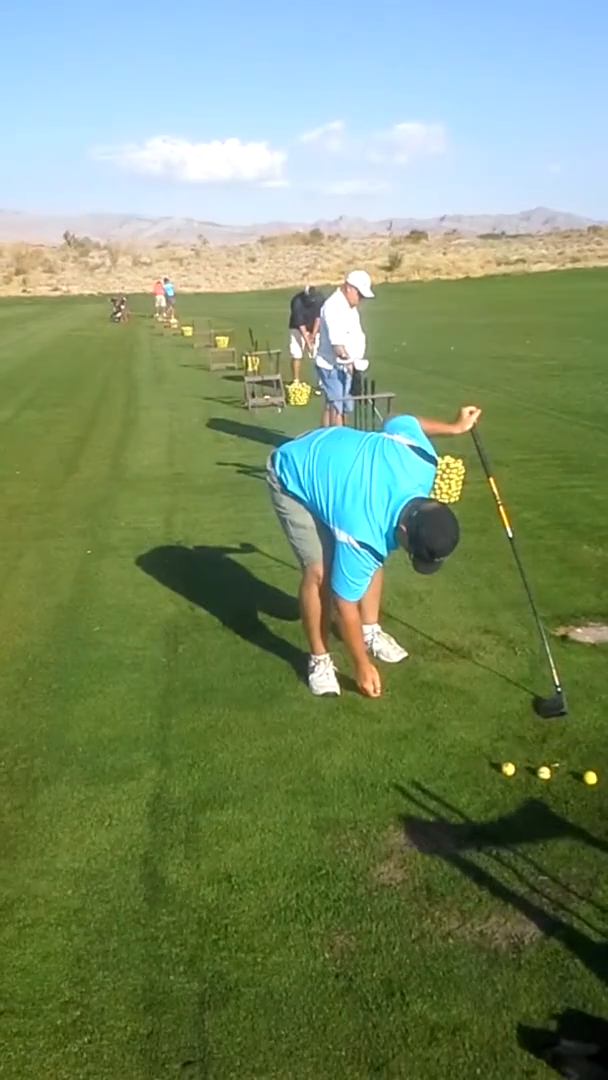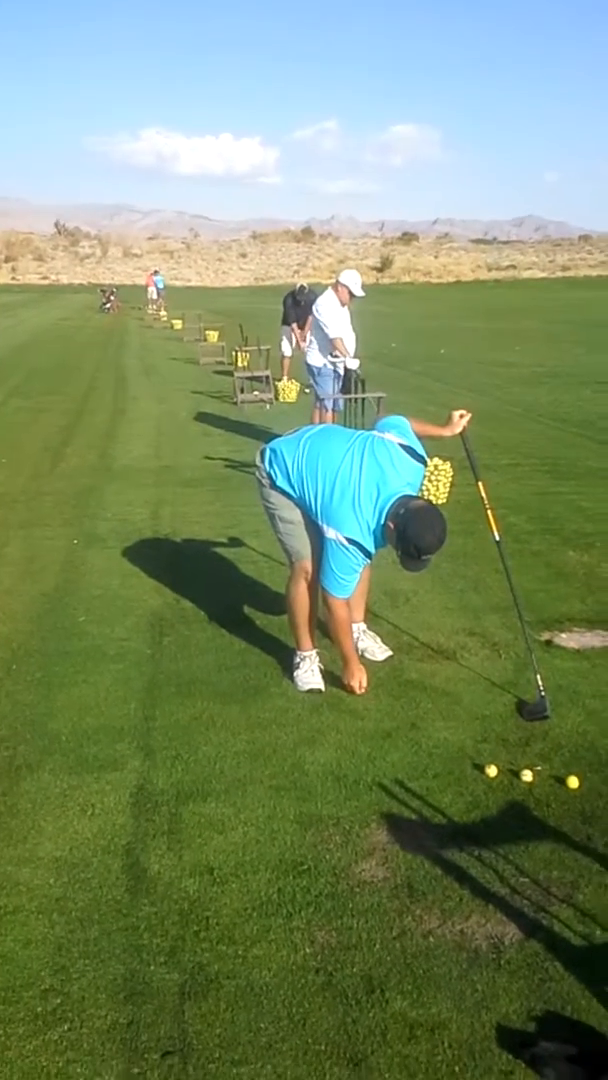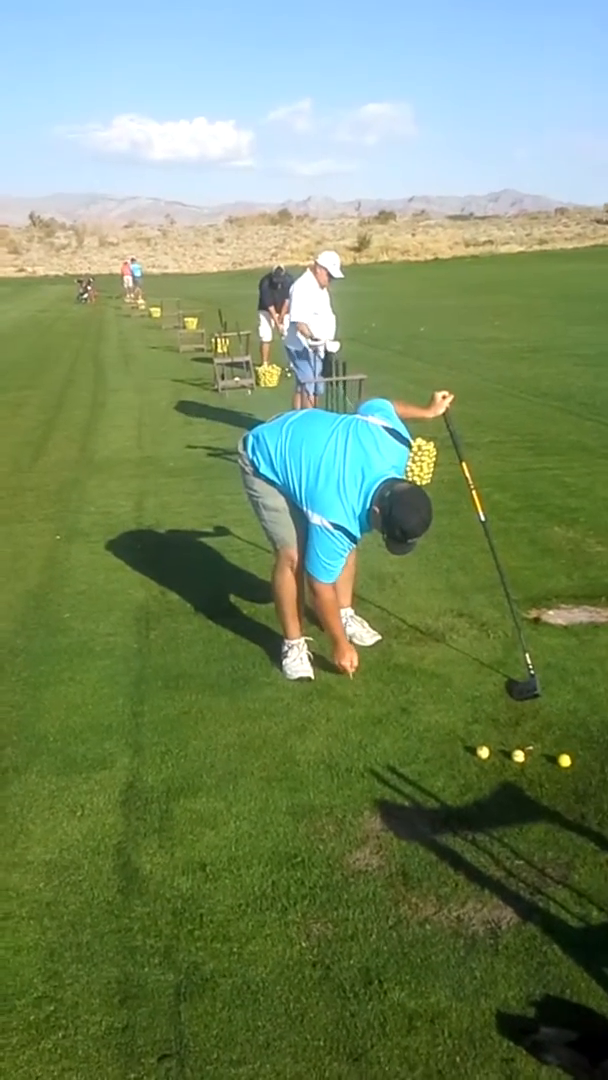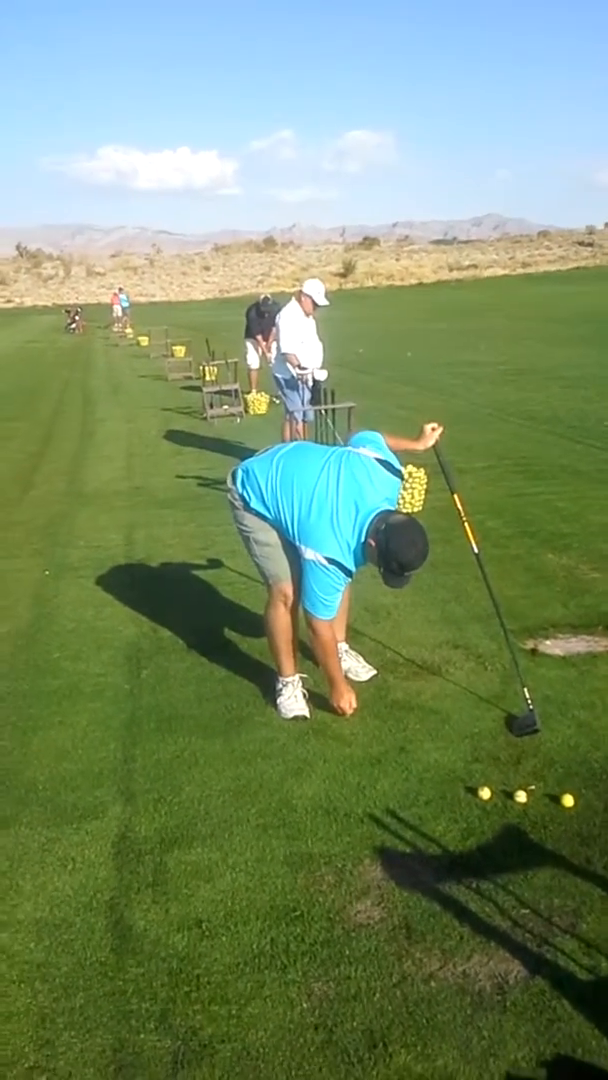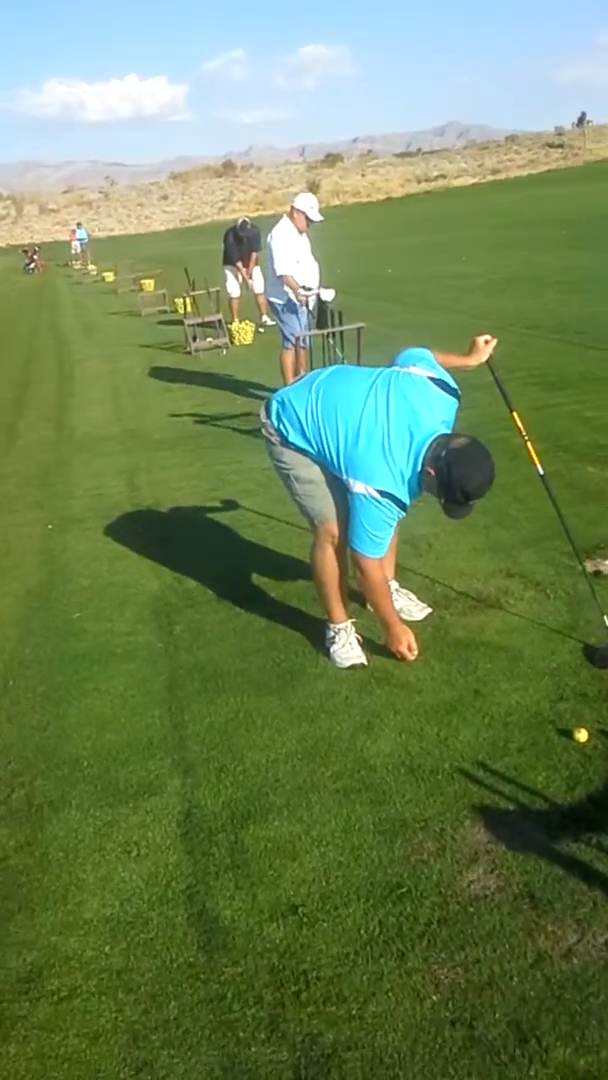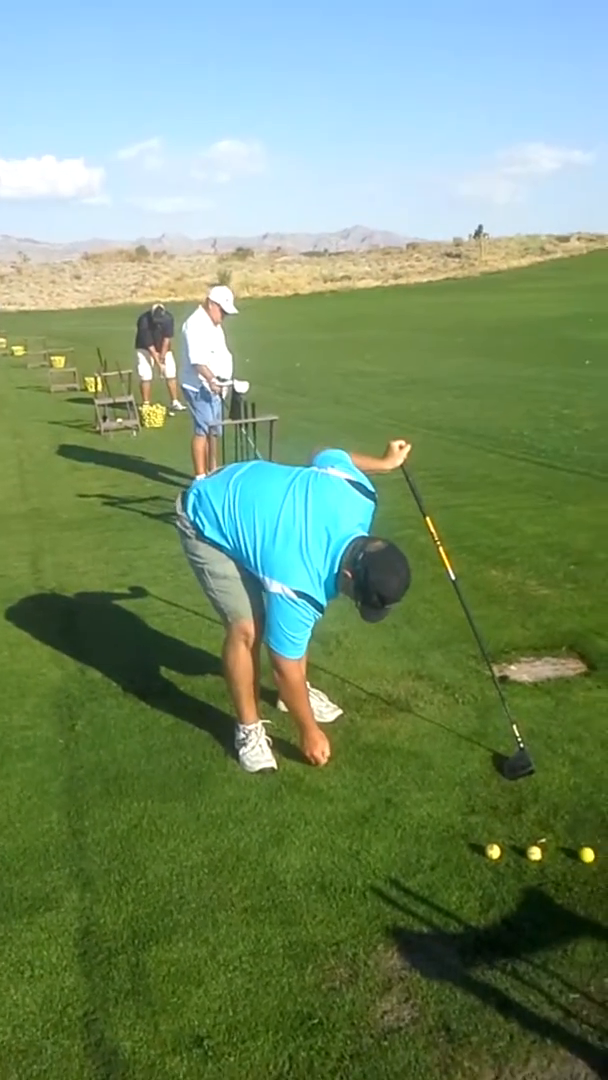
dt=0.7s
person 1, frame 1
left shoulder: (423, 462)
right shoulder: (363, 537)
left elbow: (401, 422)
right elbow: (345, 604)
left wrist: (455, 427)
right wrist: (363, 666)
left hip: (329, 449)
right hip: (291, 477)
left knee: (372, 558)
right knee: (319, 571)
left ankle: (371, 631)
right ankle: (319, 659)
person 1, frame 2
left shoulder: (413, 462)
right shoulder: (350, 533)
left elbow: (391, 422)
right elbow: (335, 602)
left wrist: (444, 430)
right wrist: (351, 664)
right hip: (280, 473)
left knee: (360, 558)
right knee: (307, 567)
left ankle: (357, 629)
right ankle: (305, 656)
person 1, frame 3
left shoulder: (396, 444)
right shoulder: (336, 518)
left elbow: (375, 406)
right elbow: (320, 586)
left wrist: (427, 411)
right wrist: (340, 645)
right hip: (263, 460)
left knee: (345, 543)
right knee: (293, 555)
left ankle: (345, 614)
right ankle: (293, 644)
person 1, frame 4
left shoulder: (388, 476)
right shoulder: (330, 553)
left elbow: (365, 438)
right elbow: (319, 625)
left wrist: (417, 443)
right wrist: (338, 686)
right hip: (253, 495)
left knee: (338, 580)
right knee: (286, 591)
left ankle: (339, 650)
right ankle: (287, 682)
person 1, frame 5
left shoulder: (443, 395)
right shoulder: (383, 485)
left elbow: (413, 356)
right elbow: (366, 563)
left wrist: (469, 359)
right wrist: (394, 629)
right hip: (290, 428)
right knee: (333, 529)
left ankle: (389, 588)
right ankle: (338, 627)
person 1, frame 6
left shoulder: (361, 497)
right shoulder: (299, 587)
left elbow: (329, 456)
right elbow: (285, 666)
left wrist: (384, 462)
right wrist: (310, 733)
right hip: (206, 521)
right knee: (247, 628)
left ankle: (297, 692)
right ankle: (248, 729)
